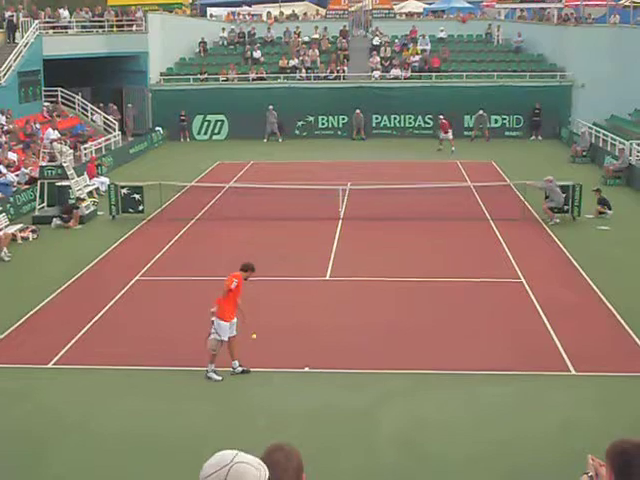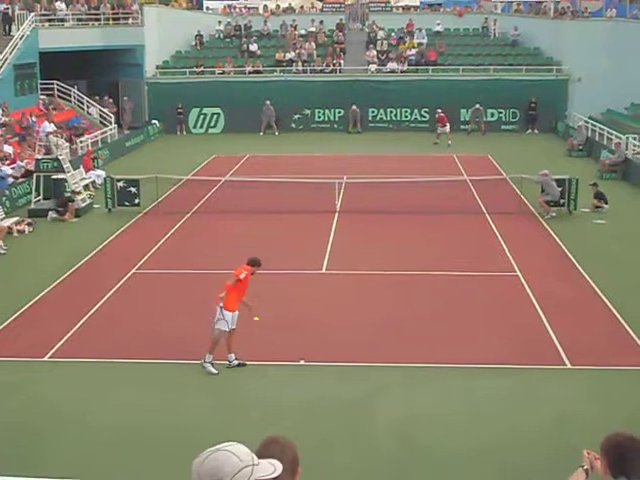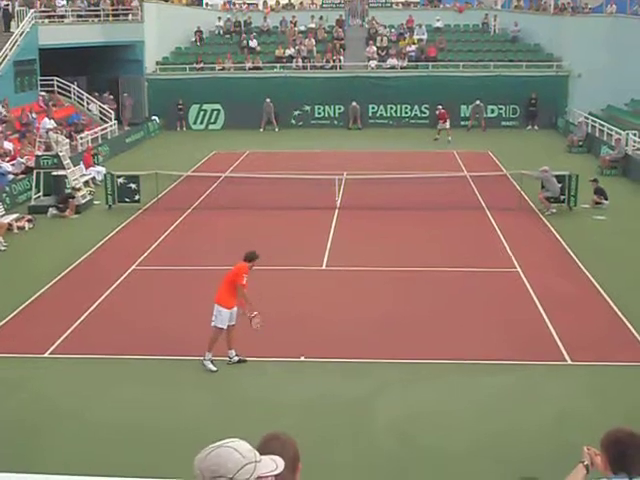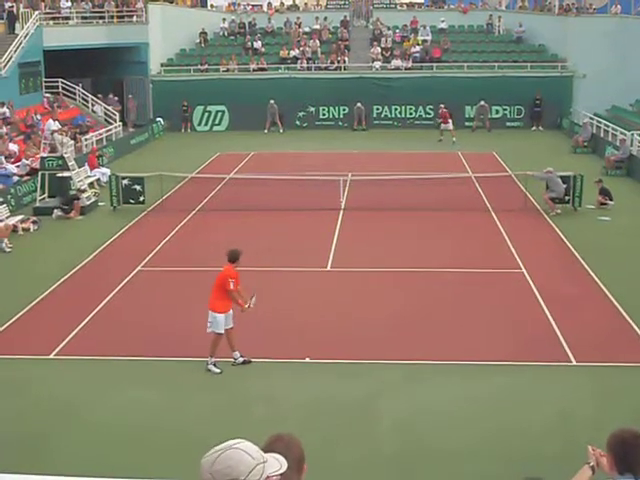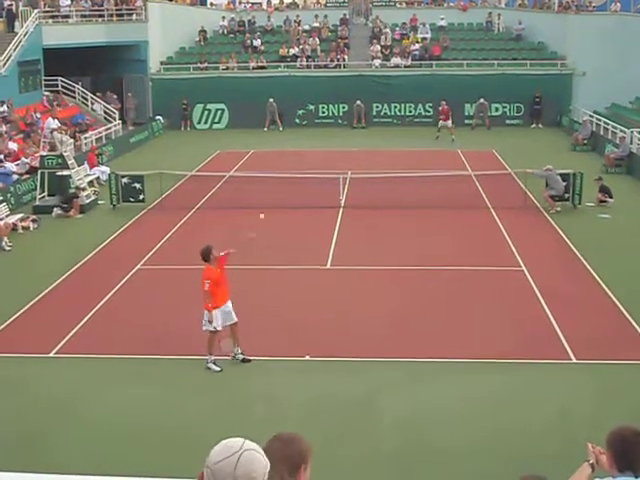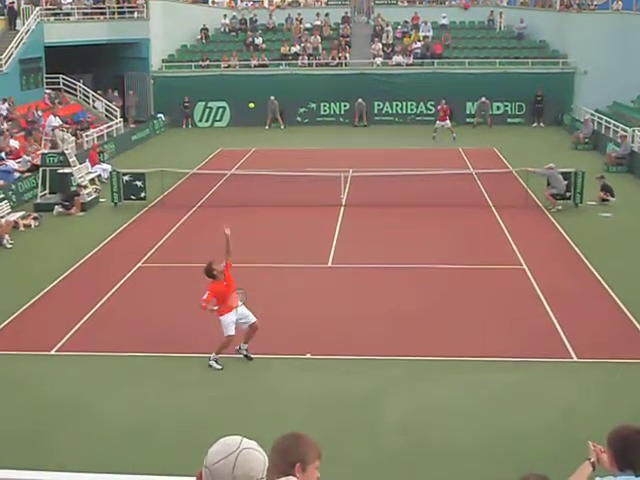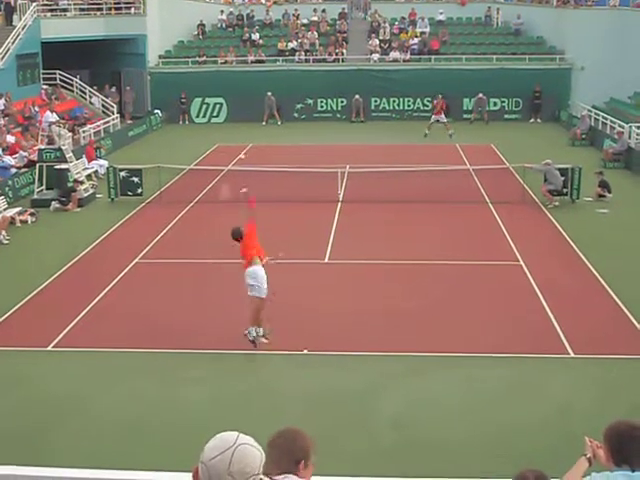
dt=0.5s
person 1, frame 1
left shoulder: (238, 279)
right shoulder: (236, 277)
right elbow: (224, 292)
left wrist: (241, 312)
right wrist: (216, 307)
left hip: (230, 316)
right hip: (222, 316)
left knee: (231, 339)
right knee: (218, 343)
left ankle: (235, 367)
right ankle: (210, 371)
person 1, frame 2
left shoulder: (244, 273)
right shoulder: (245, 270)
right elbow: (231, 280)
left wrist: (247, 304)
right wrist: (224, 293)
left hip: (232, 307)
right hip: (226, 306)
left knee: (231, 332)
right knee: (220, 333)
left ankle: (232, 360)
right ankle: (207, 361)
person 1, frame 3
left shoulder: (241, 268)
right shoulder: (243, 269)
left elbow: (241, 290)
right elbow: (239, 290)
left wrist: (248, 304)
right wrist: (244, 308)
left hip: (230, 303)
right hip: (223, 303)
left knee: (230, 328)
right knee: (218, 330)
left ankle: (232, 356)
right ankle: (207, 359)
person 1, frame 4
left shoulder: (230, 271)
right shoulder: (230, 273)
left elbow: (237, 289)
right elbow: (232, 294)
left wrist: (245, 300)
right wrist: (242, 305)
left hip: (226, 307)
right hip: (218, 308)
left knee: (229, 330)
right knee: (218, 334)
left ankle: (236, 357)
right ankle: (211, 362)
person 1, frame 5
left shoulder: (220, 260)
right shoulder: (208, 274)
left elbow: (229, 252)
right elbow: (206, 294)
right wrist: (210, 313)
left hip: (226, 302)
right hip: (215, 306)
left knee: (234, 324)
right knee: (214, 332)
left ankle: (237, 352)
right ankle: (210, 361)
person 1, frame 6
left shoulder: (226, 272)
right shoulder: (213, 288)
left elbow: (228, 254)
right elbow: (203, 303)
left wrist: (227, 237)
right wrist: (211, 307)
left hip: (238, 307)
right hip: (226, 313)
left knee: (254, 326)
right knee: (229, 337)
left ankle: (243, 348)
right ankle: (213, 358)
person 1, frame 7
left shoulder: (243, 245)
right shoulder: (249, 238)
right elbow: (251, 214)
left wrist: (262, 261)
right wrist: (248, 197)
left hip: (253, 271)
right hip: (256, 271)
left knee: (260, 301)
right knee: (259, 301)
left ankle: (259, 331)
right ankle: (252, 330)
